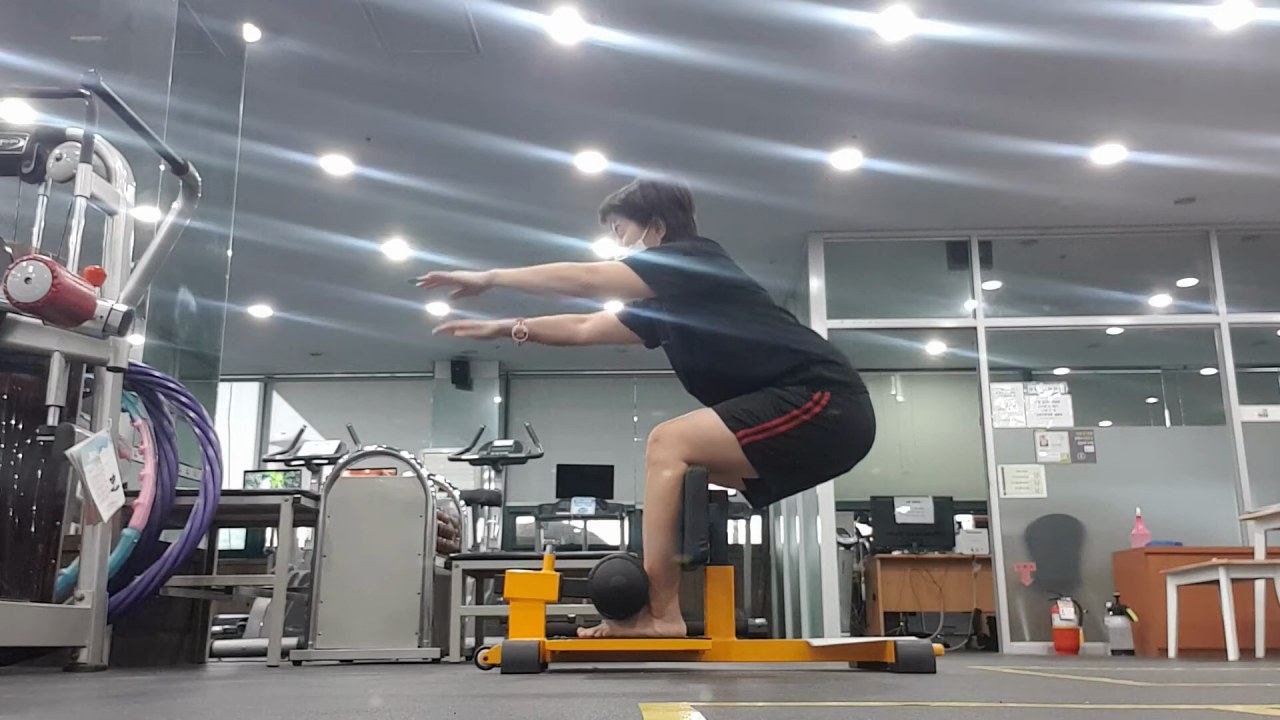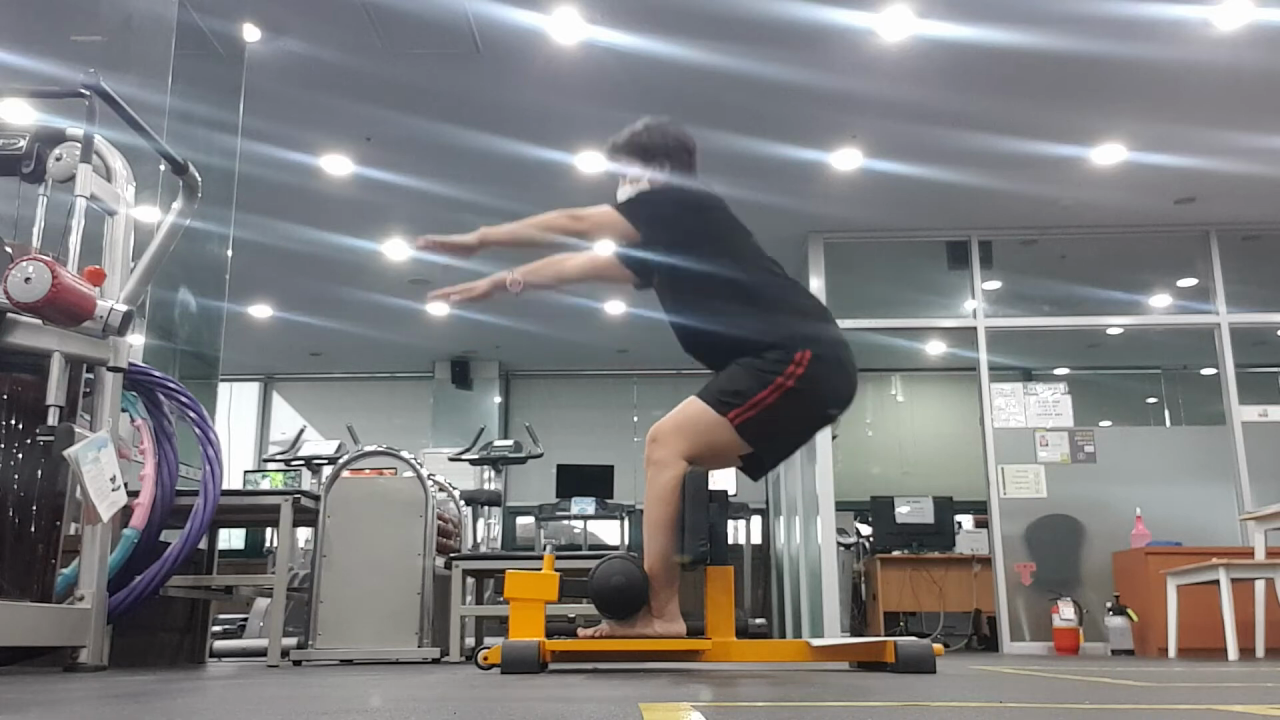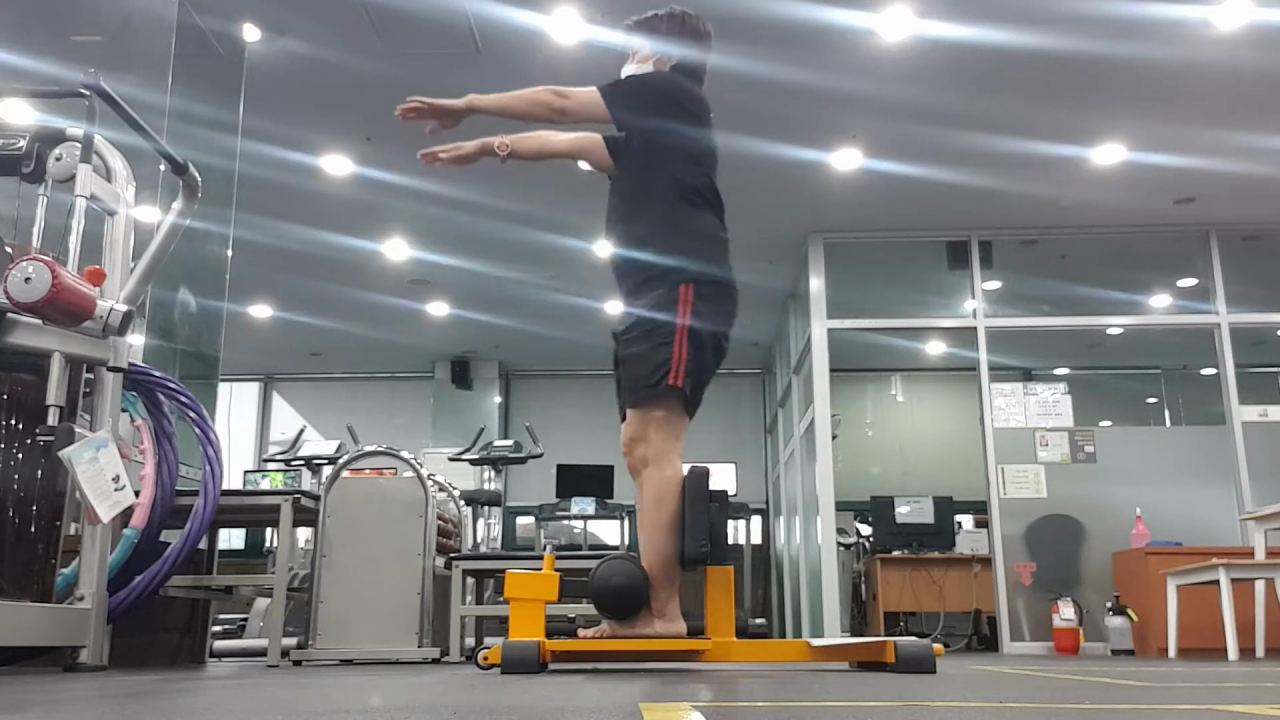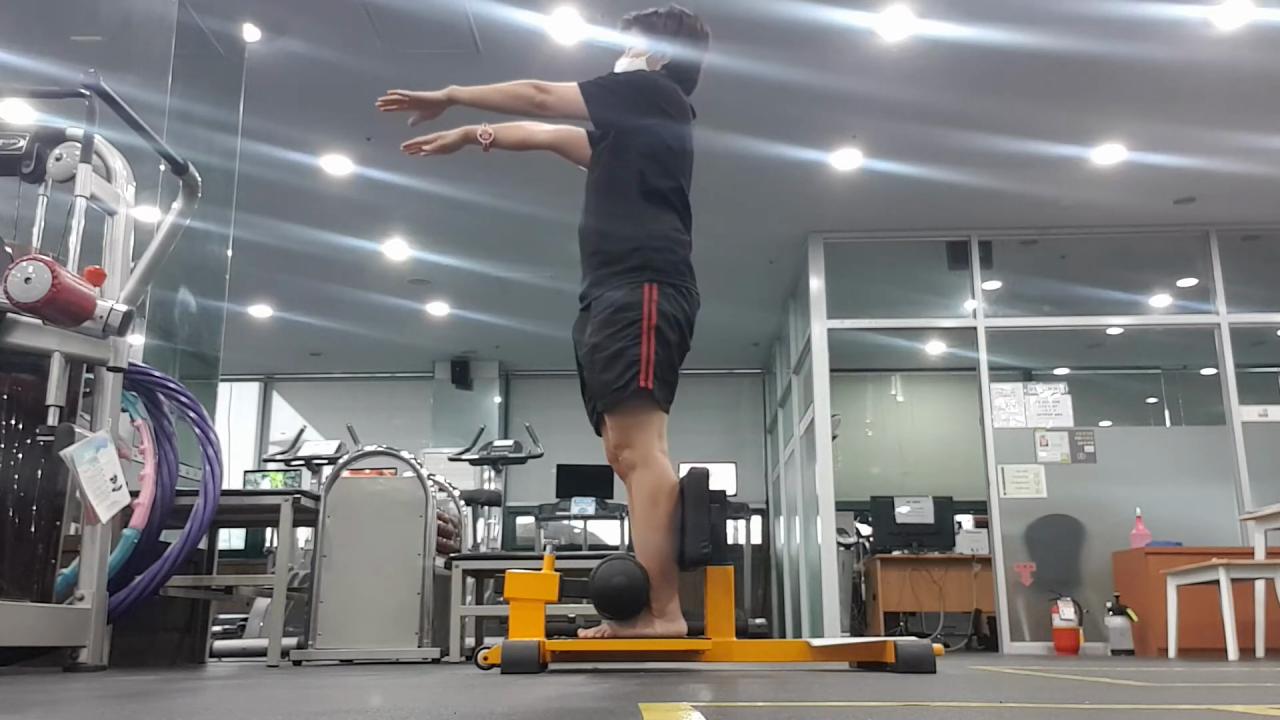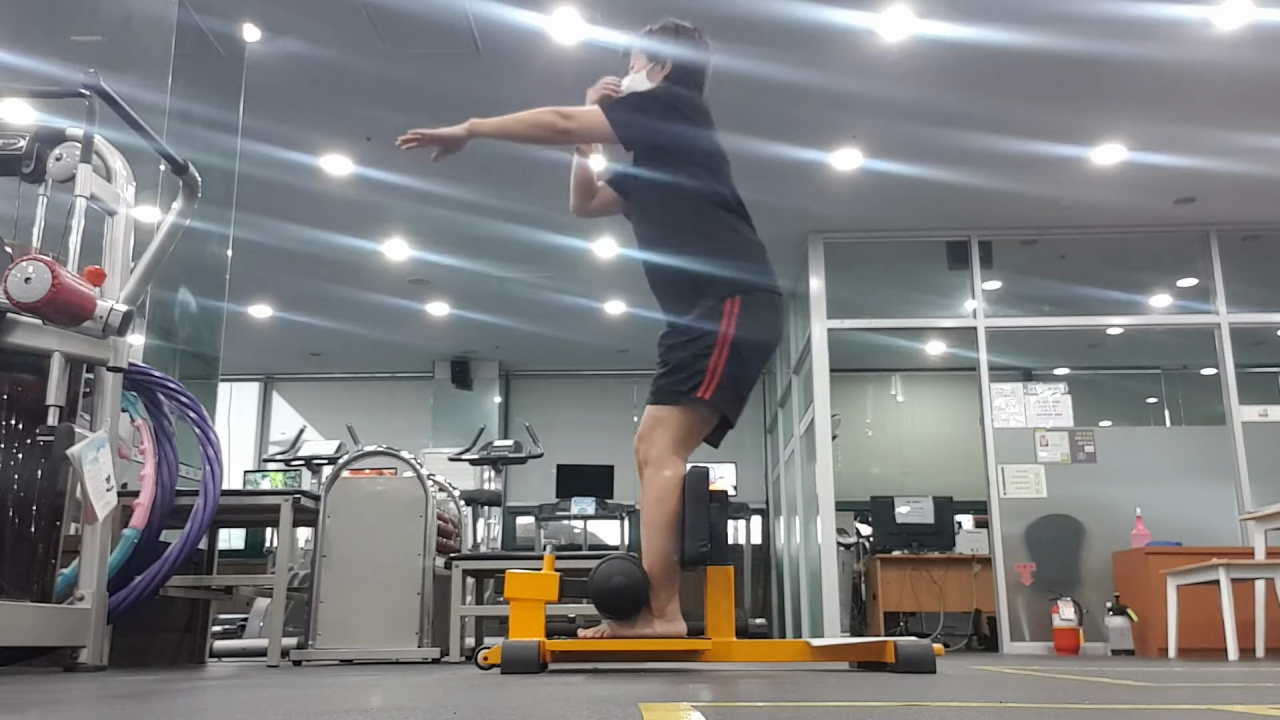
dt=0.7s
person 1, frame 1
left shoulder: (695, 259)
right shoulder: (669, 301)
left elbow: (584, 280)
right elbow: (585, 328)
left wrist: (488, 278)
right wrist: (504, 327)
left hip: (825, 405)
right hip: (824, 416)
left knee: (667, 444)
right knee: (683, 484)
left ankle: (658, 614)
person 1, frame 2
left shoulder: (686, 201)
right shoulder: (666, 242)
left elbow: (577, 225)
right elbow: (581, 264)
left wrist: (479, 238)
right wrist: (498, 282)
left hip: (801, 360)
right hip: (796, 365)
left knee: (667, 442)
right knee: (674, 456)
left ankle: (658, 614)
right ankle: (665, 611)
person 1, frame 3
left shoulder: (672, 95)
right shoulder: (645, 141)
left elbow: (559, 105)
right elbow: (566, 145)
left wrist: (464, 105)
right wrist: (485, 148)
left hip: (681, 291)
right hip: (660, 298)
left knee: (653, 446)
right knee: (641, 449)
left ankle: (661, 611)
right ankle: (657, 608)
person 1, frame 4
left shoulder: (653, 95)
right shoulder: (629, 131)
left elbow: (540, 97)
right elbow: (548, 134)
left wrist: (447, 96)
right wrist: (470, 134)
left hip: (641, 290)
right hip: (615, 297)
left knee: (638, 446)
right knee: (626, 450)
left ankle: (660, 612)
right ankle: (650, 610)
person 1, frame 5
left shoulder: (674, 106)
right shoulder: (654, 157)
left elbow: (563, 123)
right elbow: (585, 203)
left wrist: (469, 129)
right wrist: (585, 143)
left hip: (726, 304)
right hip: (707, 311)
left knee: (658, 446)
right knee: (655, 451)
left ankle: (661, 612)
right ankle: (658, 609)
